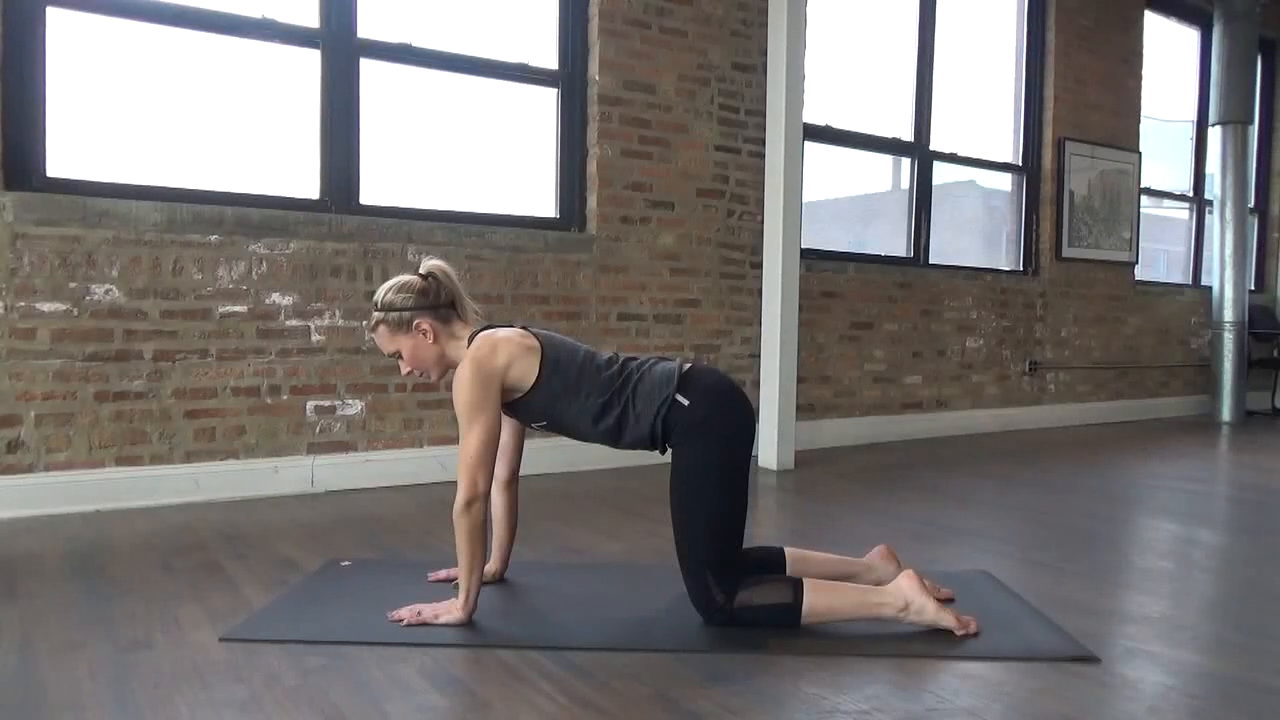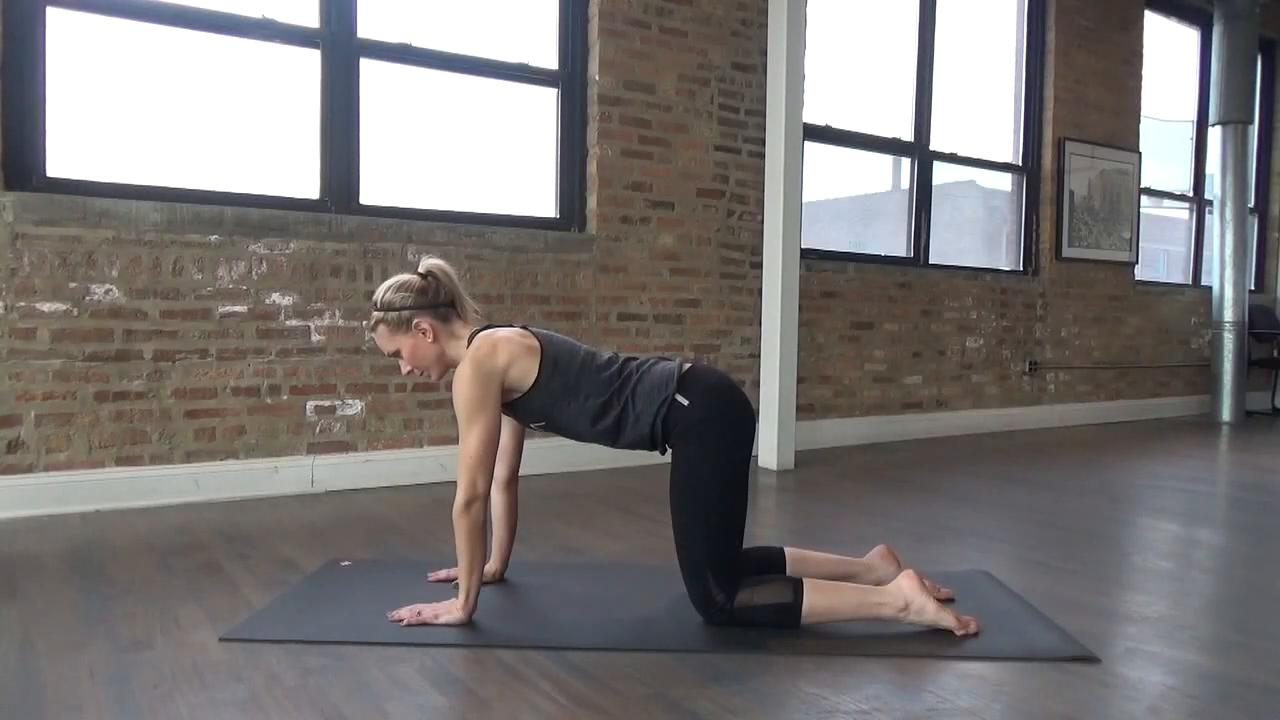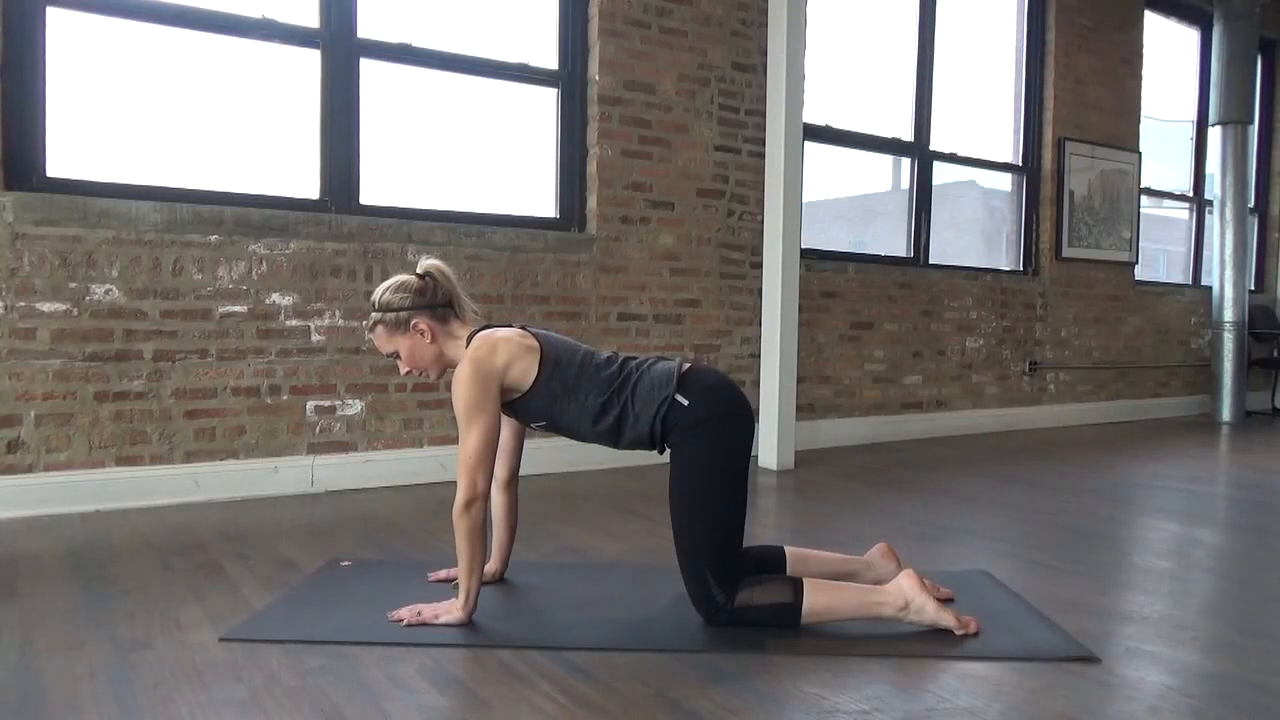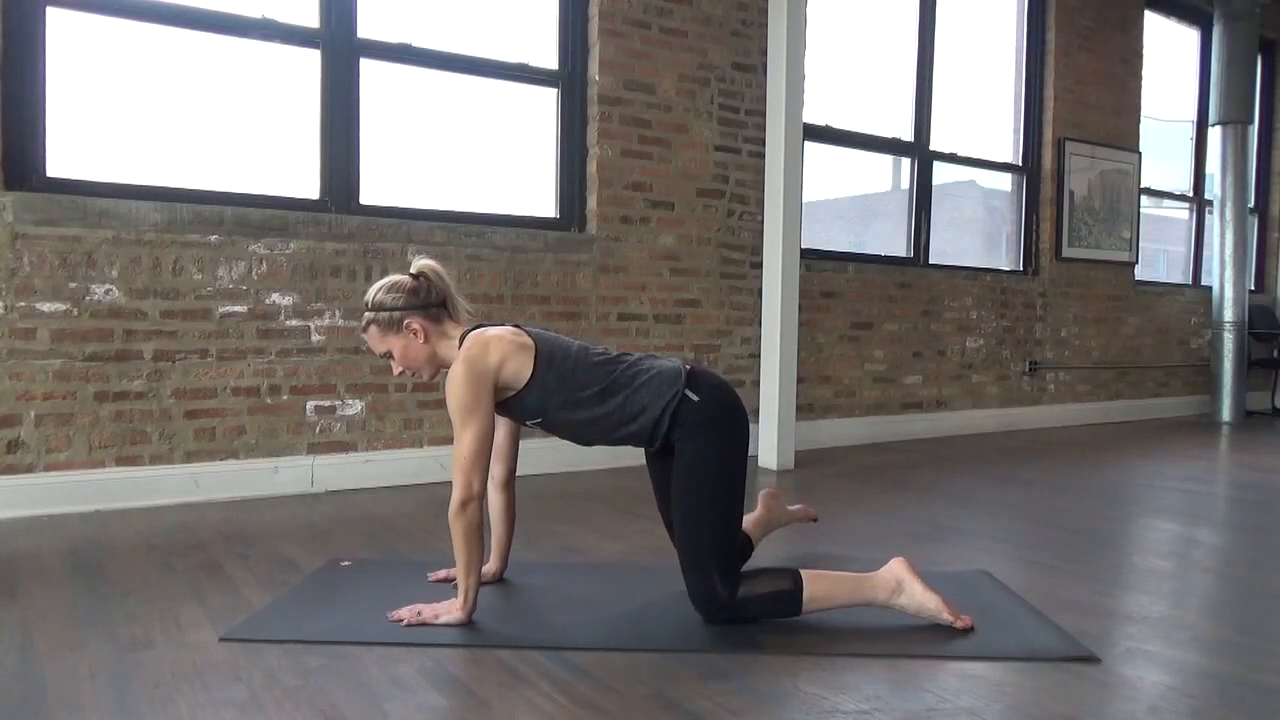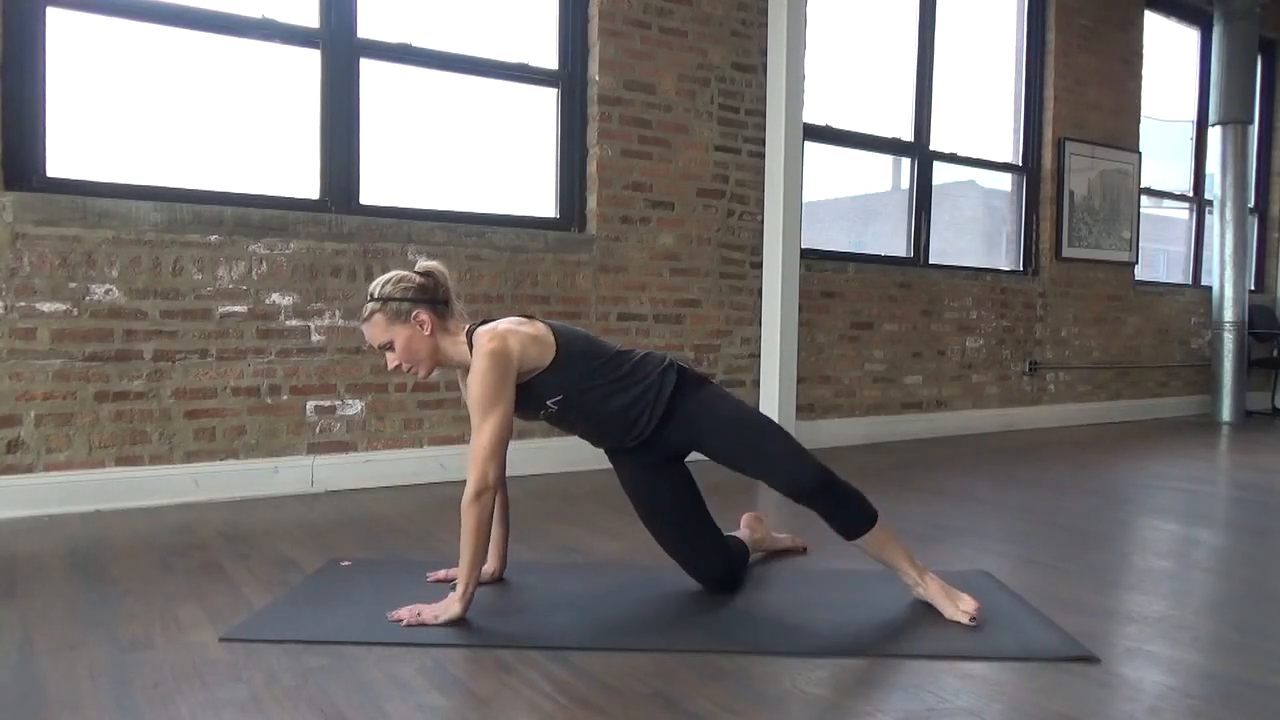
dt=1s
person 1, frame 1
left shoulder: (478, 363)
right shoulder: (501, 356)
left elbow: (471, 493)
right elbow: (504, 478)
left wrist: (465, 600)
right wrist: (493, 565)
left hip: (701, 412)
right hip: (702, 406)
left knee: (717, 598)
right knee: (716, 565)
left ankle: (897, 598)
right ankle: (870, 567)
person 1, frame 2
left shoulder: (477, 363)
right shoulder: (500, 354)
left elbow: (470, 493)
right elbow: (503, 478)
left wrist: (463, 601)
right wrist: (493, 564)
left hip: (701, 412)
right hip: (701, 406)
left knee: (716, 599)
right knee: (716, 565)
left ankle: (898, 599)
right ankle: (868, 566)
person 1, frame 3
left shoulder: (478, 362)
right shoulder: (501, 355)
left elbow: (471, 494)
right elbow: (504, 478)
left wrist: (464, 602)
right wrist: (494, 565)
left hip: (701, 413)
right hip: (701, 408)
left knee: (717, 599)
right knee: (715, 565)
left ankle: (897, 599)
right ankle: (868, 565)
person 1, frame 4
left shoulder: (470, 362)
right shoulder: (494, 356)
left elbow: (465, 496)
right elbow: (499, 478)
left wrist: (462, 602)
right wrist: (494, 564)
left hip: (700, 413)
right hip: (672, 424)
left knee: (715, 600)
right knee: (708, 562)
left ankle: (888, 585)
right ankle: (762, 516)
person 1, frame 5
left shoulder: (493, 348)
right shoulder: (470, 372)
left elbow: (480, 485)
right elbow: (493, 481)
left wrist: (460, 596)
right wrist: (493, 563)
left hip: (682, 400)
right hip: (634, 448)
left knee: (807, 480)
right knee: (718, 574)
left ankle: (922, 579)
right ankle: (753, 536)
